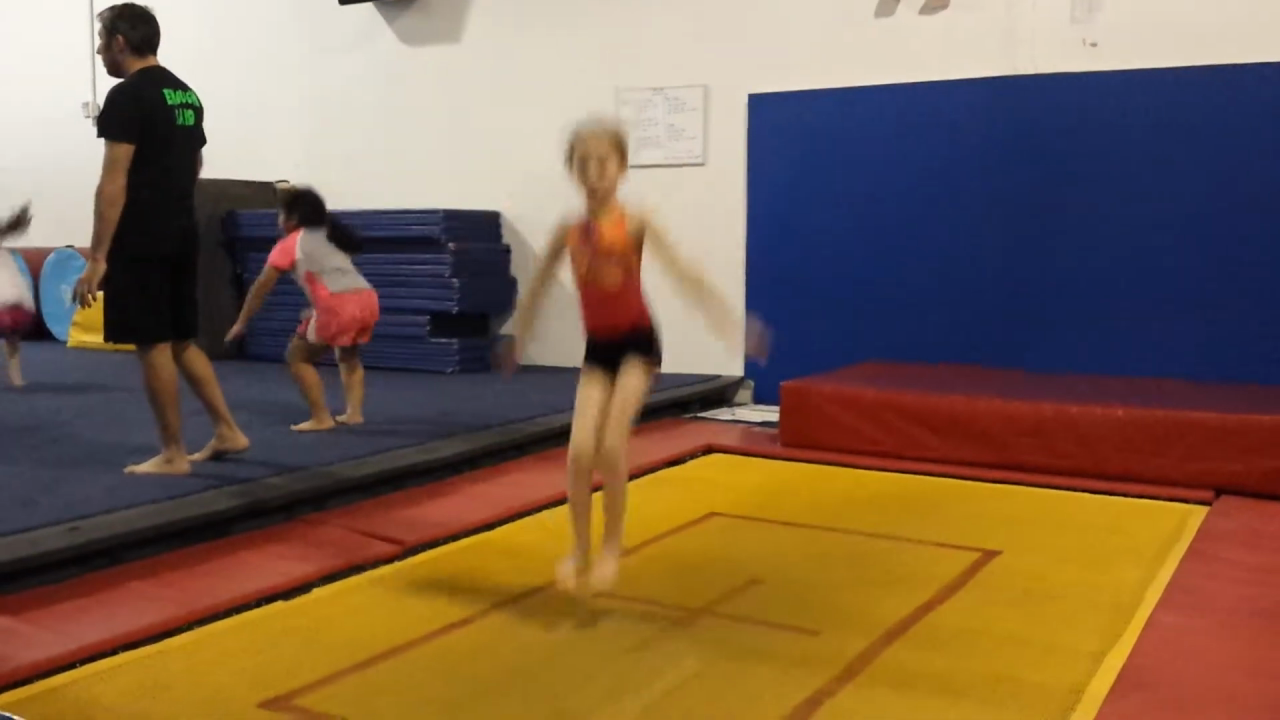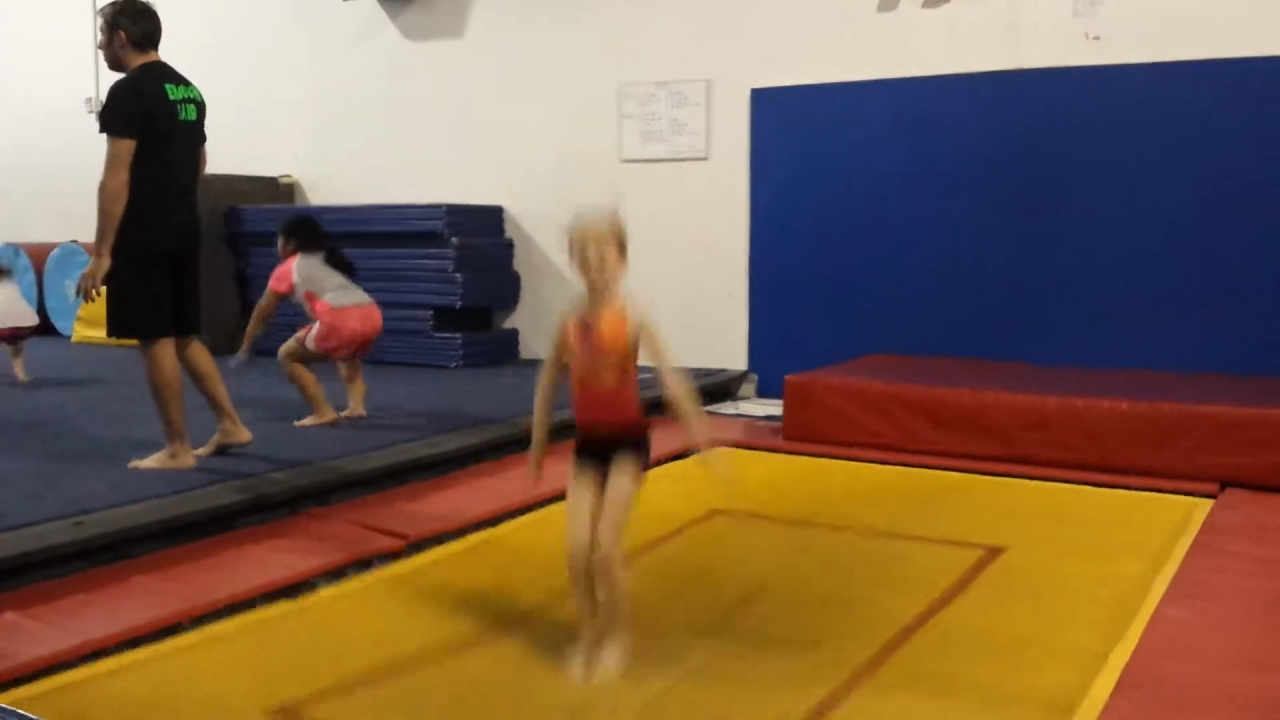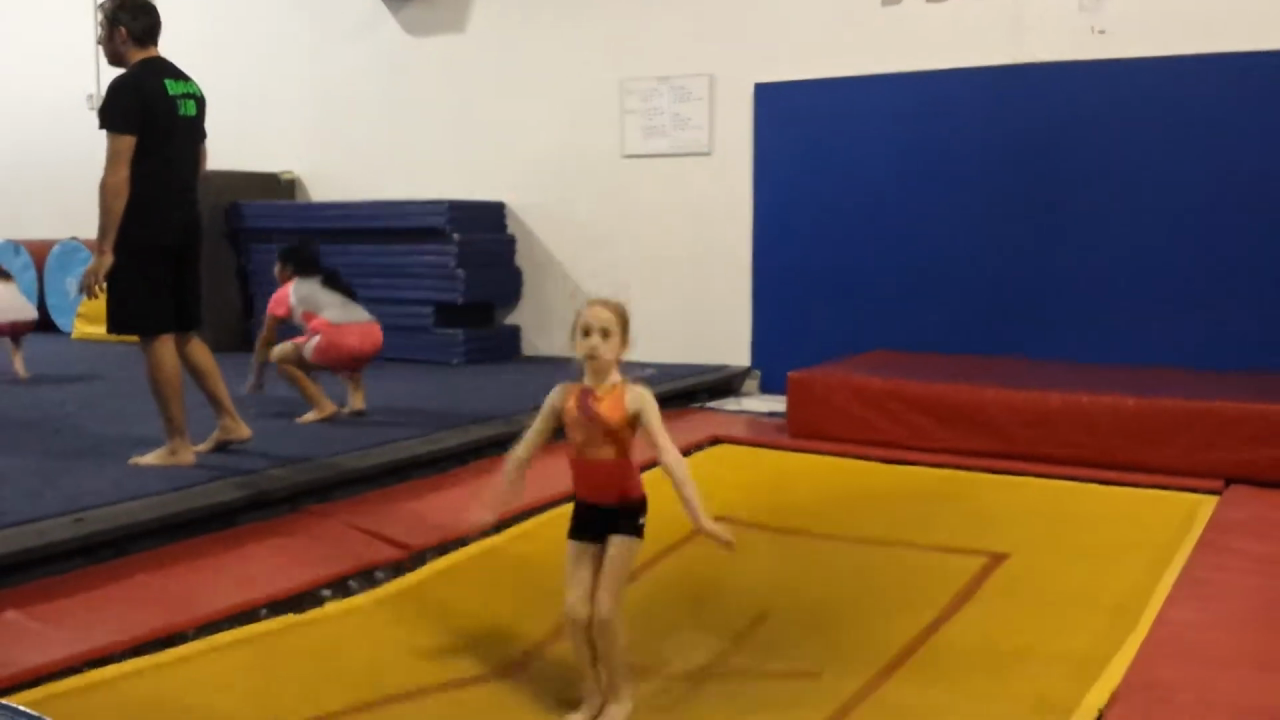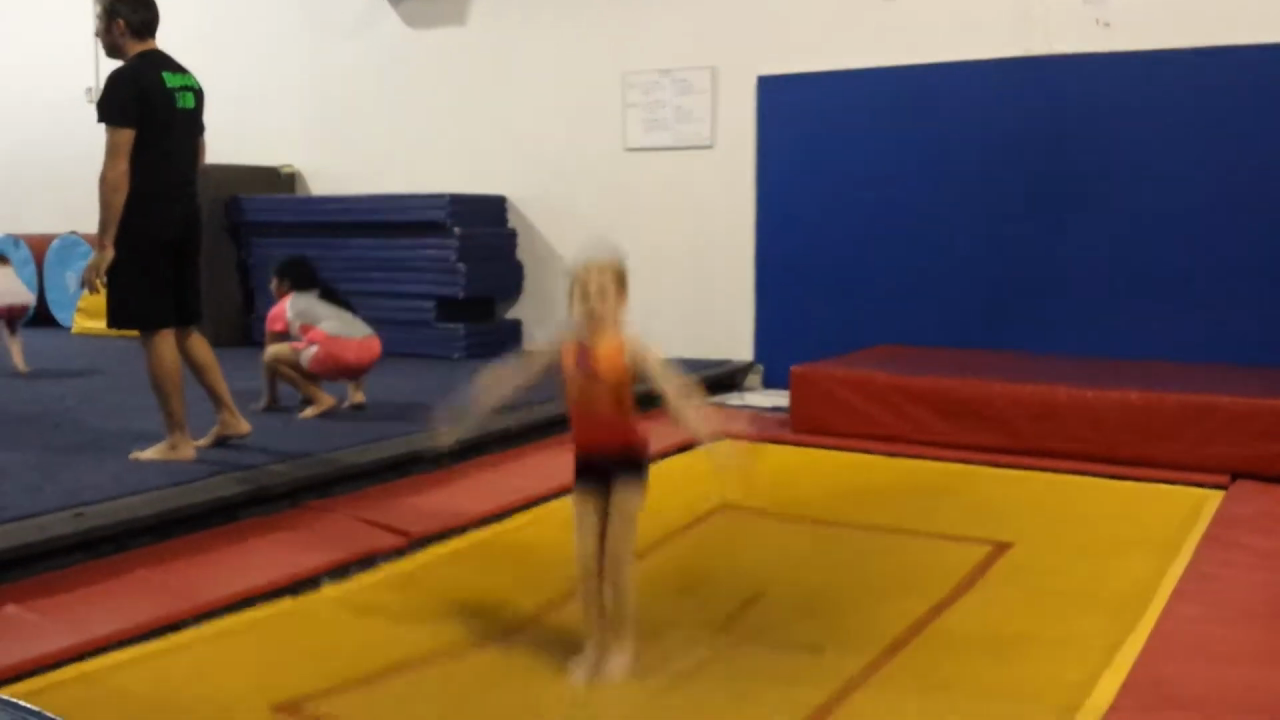
dt=0.1s
person 1, frame 1
left shoulder: (127, 96)
right shoulder: (187, 95)
left elbow: (114, 184)
left wrist: (97, 258)
left hip: (141, 240)
right hip: (182, 233)
left knee: (154, 346)
right knee: (180, 341)
left ankle: (174, 454)
right ankle: (227, 431)
person 1, frame 2
left shoulder: (128, 91)
right shoulder: (189, 89)
left elbow: (116, 179)
left wrist: (101, 254)
left hip: (144, 235)
right hip: (184, 228)
left knee: (156, 341)
right knee: (182, 335)
left ankle: (178, 449)
right ankle: (231, 425)
person 1, frame 3
left shoulder: (128, 87)
right shoulder: (188, 86)
left elbow: (117, 176)
left wrist: (104, 249)
left hip: (144, 231)
right hip: (184, 224)
left knee: (156, 336)
right knee: (183, 332)
left ankle: (178, 445)
right ankle: (230, 421)
person 1, frame 4
left shoulder: (126, 81)
right shoulder: (186, 78)
left elbow: (117, 170)
left wrist: (105, 244)
left hip: (144, 224)
right hip: (184, 218)
left knee: (156, 331)
right knee: (183, 326)
left ankle: (178, 440)
right ankle: (230, 416)
person 2, frame 1
left shoulder: (634, 223)
right shoulder: (569, 231)
left elbow: (680, 270)
right elbow: (538, 283)
left wrist: (724, 318)
right wrist: (518, 335)
left hip: (636, 343)
right hip: (597, 346)
left knee: (611, 446)
right knee: (579, 452)
left ankle: (612, 544)
right ankle: (579, 550)
person 2, frame 2
left shoulder: (631, 321)
right shoulder: (569, 326)
left elbow: (668, 375)
right elbow: (546, 387)
left wrist: (697, 428)
right wrist: (537, 447)
left hip: (629, 439)
right hip: (589, 441)
left knee: (605, 547)
right knee: (577, 548)
left ankle: (615, 636)
right ankle: (587, 637)
person 2, frame 3
left shoulder: (635, 397)
right shoulder: (563, 397)
left elbow: (669, 455)
right elbow: (524, 450)
left wrist: (701, 517)
right wrist: (494, 503)
left hip: (625, 512)
right hip: (586, 513)
left knee: (604, 614)
right knee: (575, 614)
person 2, frame 4
left shoulder: (630, 349)
right shoulder: (563, 348)
left elbow: (673, 388)
right elbow: (506, 377)
left wrist: (707, 430)
right wrist: (462, 415)
left hip: (625, 460)
right hip: (587, 461)
left knee: (615, 565)
right knee: (585, 564)
left ankle: (621, 642)
right ankle: (595, 645)
person 3, frame 1
left shoulder: (289, 244)
right shoulder: (331, 238)
left elbow: (259, 288)
left wrist: (241, 322)
right wrist: (309, 320)
left hip: (338, 305)
right hip: (368, 301)
left knee: (298, 357)
right knee: (348, 355)
left ankle: (320, 417)
right ankle: (354, 412)
person 3, frame 2
left shoulder: (288, 269)
right shoulder: (327, 261)
left elbow: (262, 312)
left wrist: (245, 347)
left hip: (340, 319)
right hip: (371, 315)
left knee: (288, 356)
right knee: (349, 355)
left ankle: (323, 411)
right ankle: (356, 405)
person 3, frame 3
left shoulder: (284, 293)
right shoulder: (325, 284)
left elbow: (265, 339)
left wrist: (255, 375)
left hip: (340, 337)
right hip: (372, 336)
left knee: (279, 355)
left ankle: (322, 405)
right ankle: (356, 399)
person 3, frame 4
left shoulder: (281, 309)
right shoulder: (322, 298)
left elbow: (269, 351)
left wrist: (270, 396)
left hip: (337, 349)
left knee: (273, 356)
left ankle: (322, 400)
right ankle: (357, 393)
